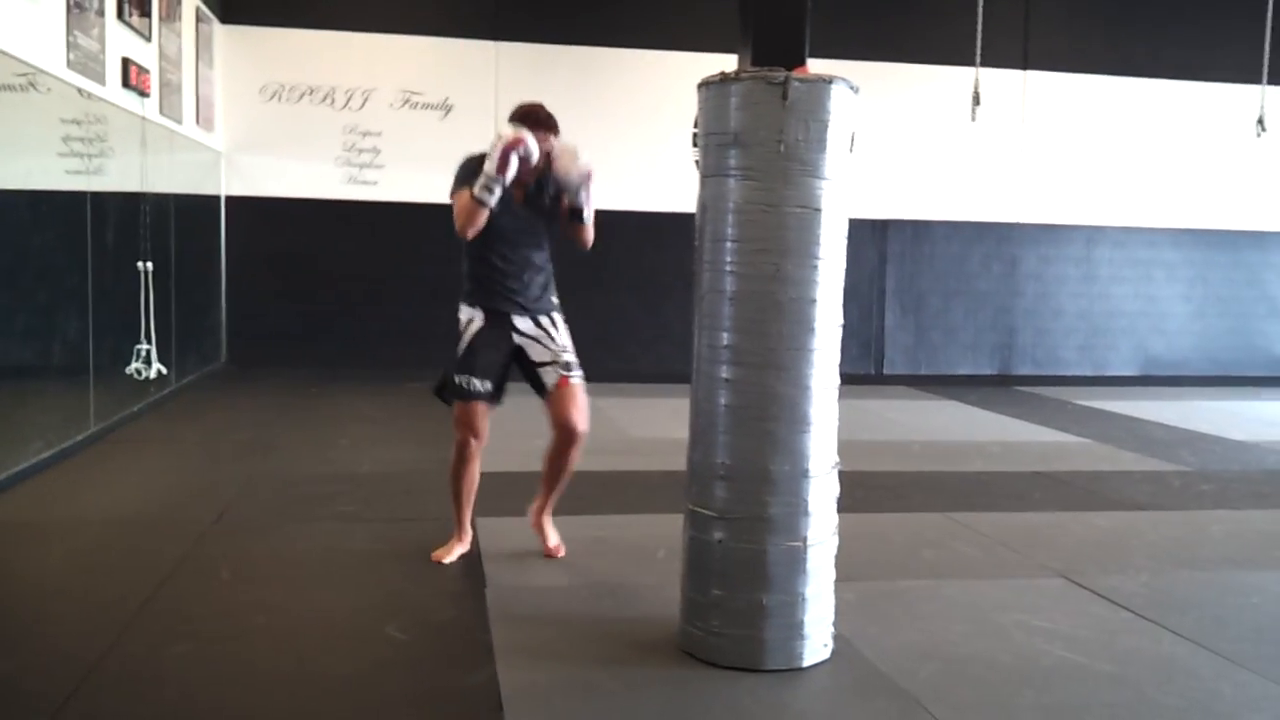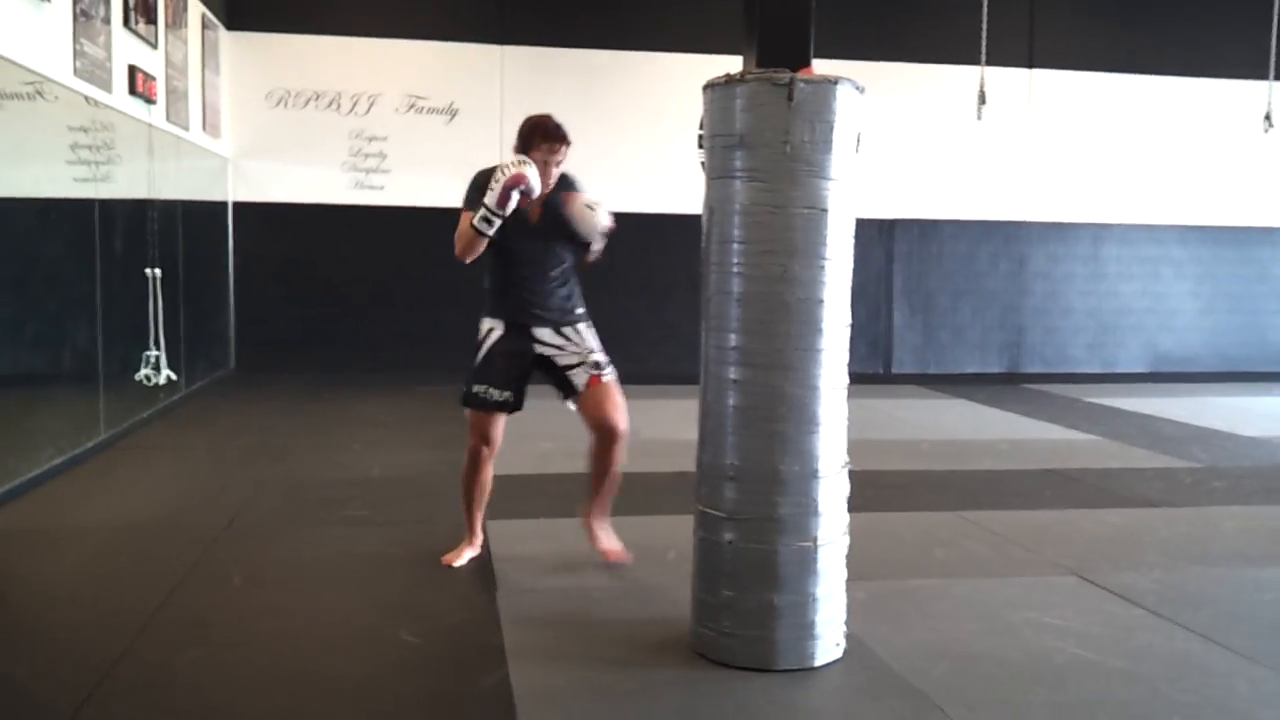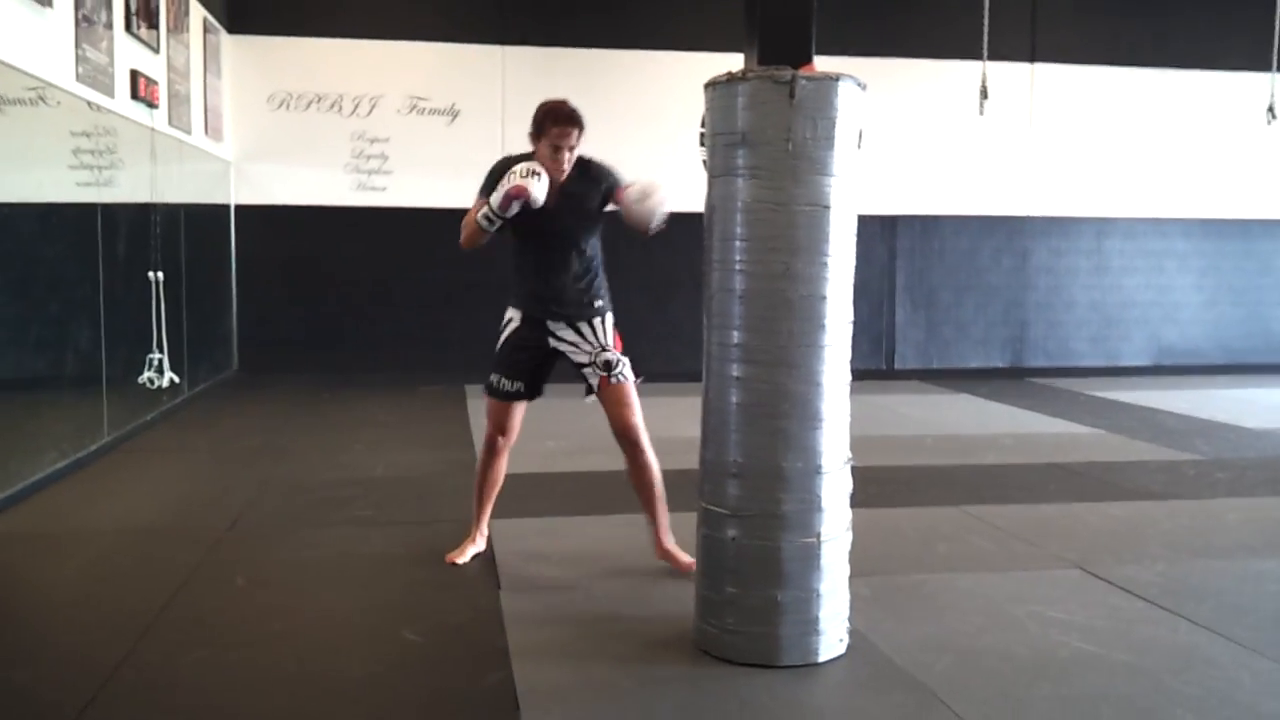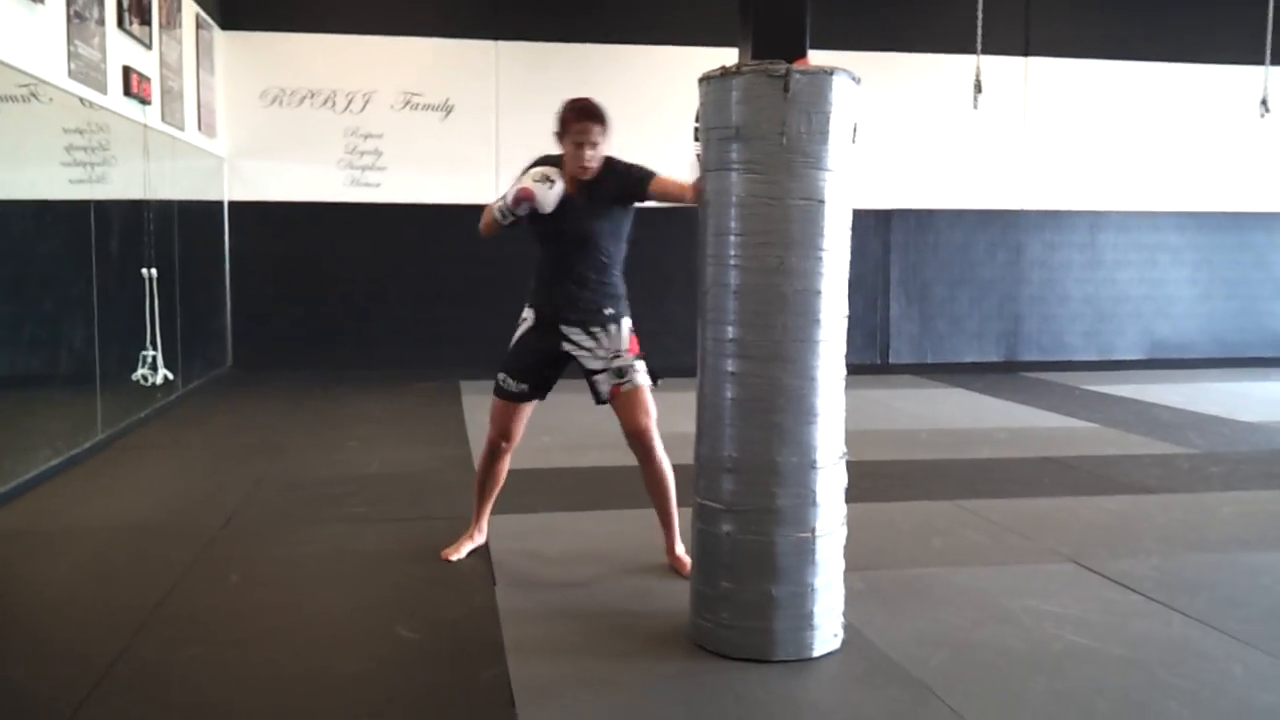
dt=0.1s
person 1, frame 1
left shoulder: (552, 175)
right shoulder: (478, 166)
left elbow: (585, 240)
right elbow: (465, 228)
left wrist: (581, 190)
right wrist: (496, 174)
left hip: (539, 314)
right hip: (484, 315)
left knee: (572, 426)
right knee: (469, 434)
left ankle: (541, 511)
right ankle: (461, 534)
person 1, frame 2
left shoulder: (567, 189)
right shoulder: (488, 182)
left elbow: (587, 256)
right elbow: (463, 252)
left wrist: (594, 232)
right wrist: (501, 197)
left hip: (565, 322)
right hip: (506, 326)
left knee: (612, 426)
right knee: (482, 441)
left ankle: (597, 518)
right ankle: (473, 538)
person 1, frame 3
left shoulder: (594, 174)
right shoulder: (509, 171)
left elbow: (643, 222)
right elbow: (468, 240)
left wrist: (646, 214)
right wrist: (501, 202)
left hip: (587, 316)
right hip: (529, 316)
left knee: (631, 431)
right knee: (498, 432)
left ankle: (664, 540)
right ankle: (478, 533)
person 1, frame 4
left shoulder: (621, 175)
right shoulder: (539, 170)
left elbow: (688, 195)
right elbow: (485, 230)
right wrist: (512, 203)
left hip: (603, 320)
right hip: (544, 318)
left knee: (645, 434)
right knee: (501, 434)
left ankle: (675, 545)
right ankle: (477, 530)
